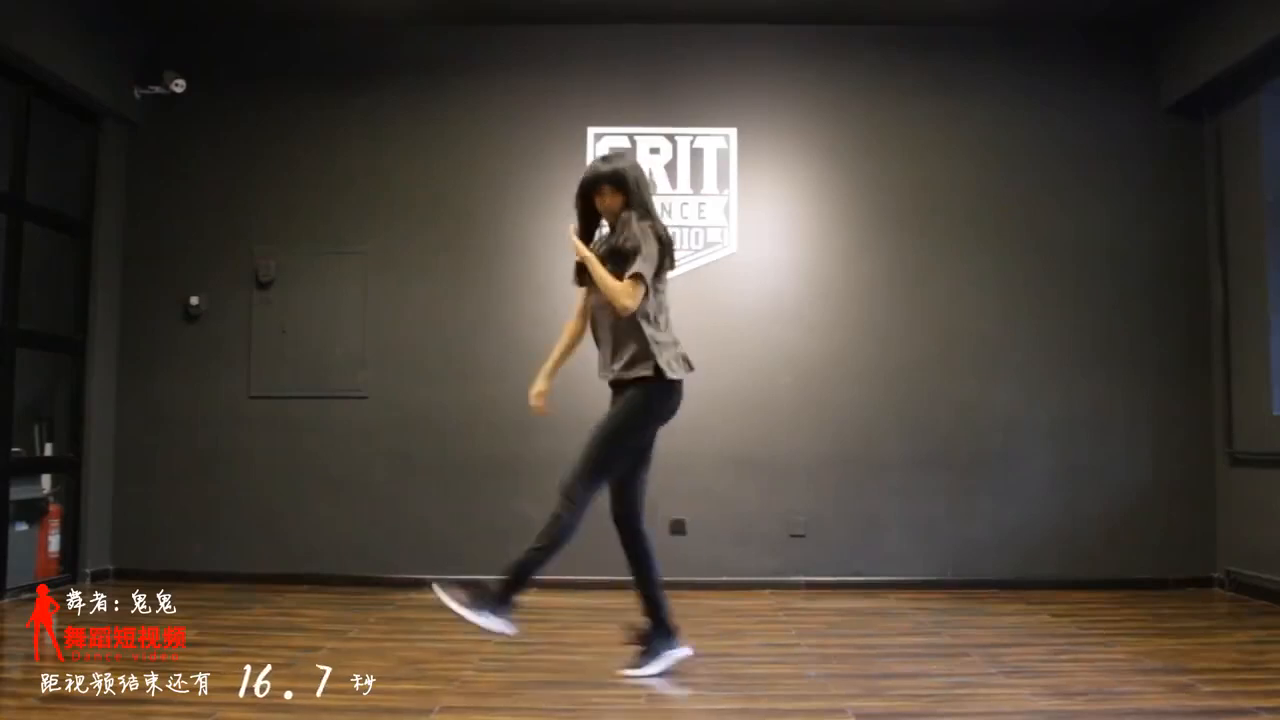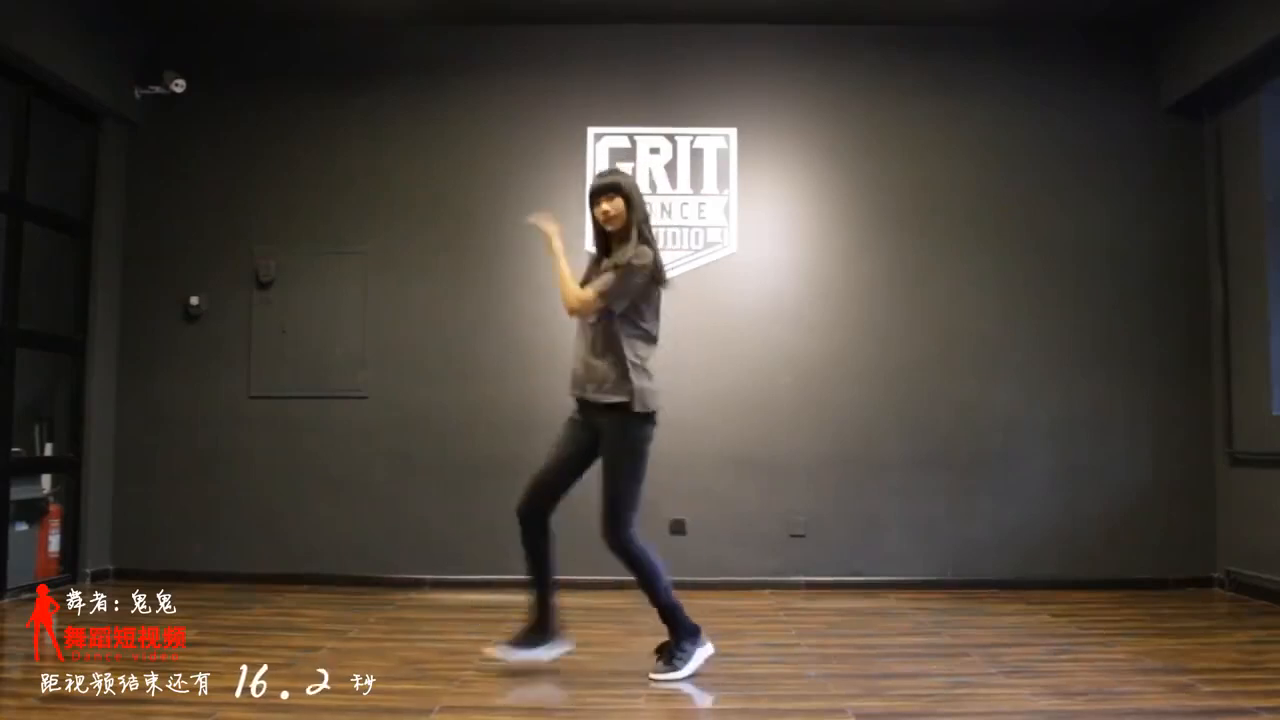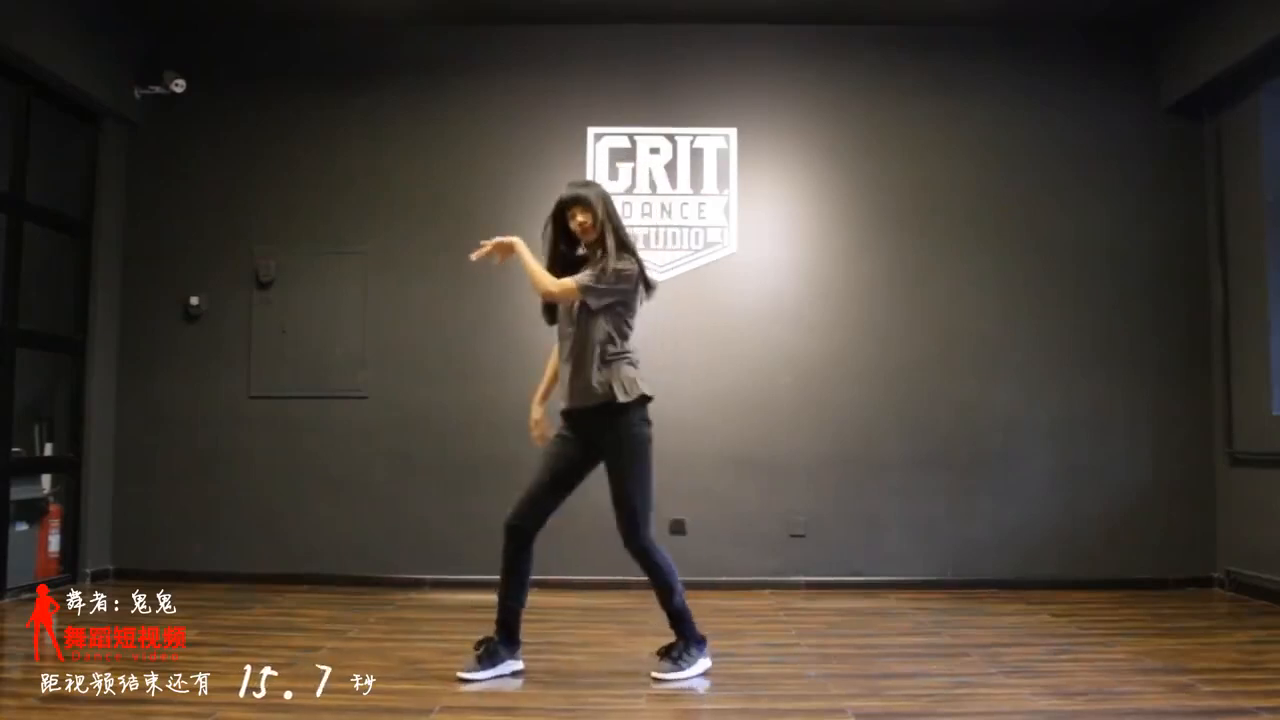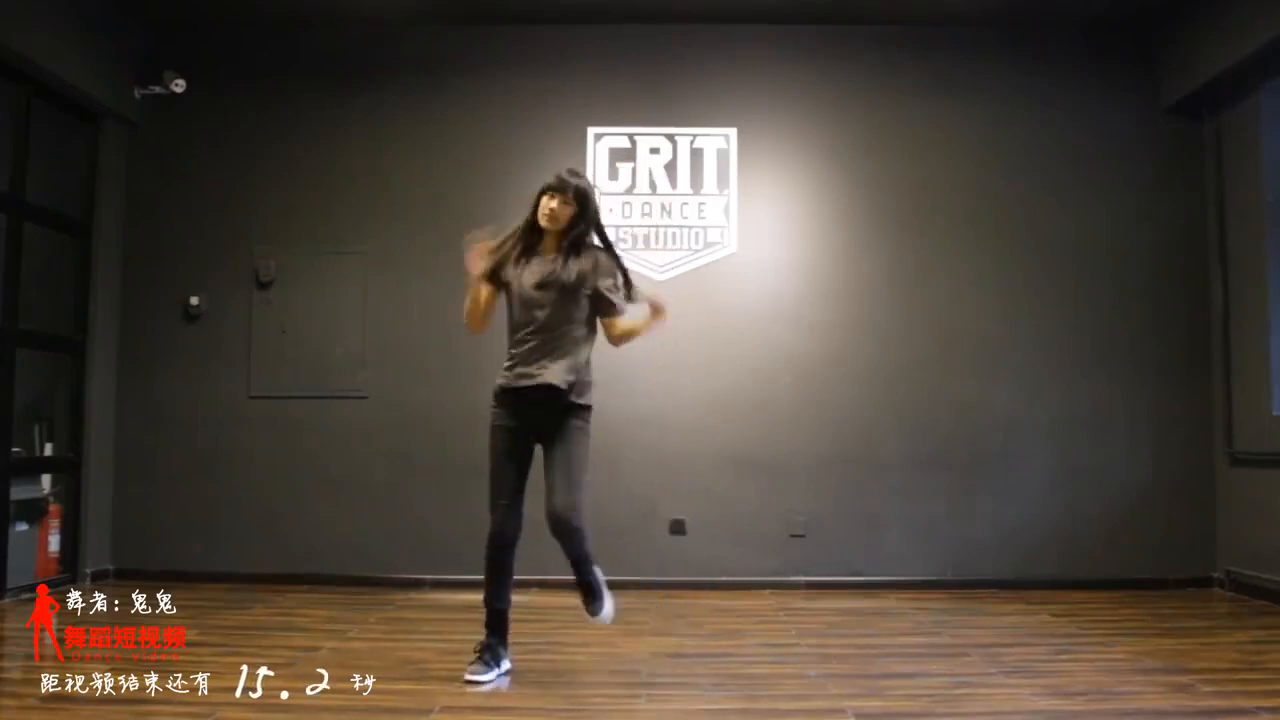
dt=0.5s
person 1, frame 1
left shoulder: (643, 236)
right shoulder: (604, 245)
left elbow: (626, 302)
right elbow: (580, 317)
left wrist: (587, 257)
right wrist: (544, 376)
left hip: (653, 383)
right hip: (631, 385)
left knee: (577, 490)
right knee: (625, 515)
left ankle: (502, 598)
right ankle: (662, 635)
person 1, frame 2
left shoulder: (637, 259)
right shoulder: (608, 258)
left elbow: (577, 304)
left wrist: (555, 243)
left hip: (626, 410)
right hip: (589, 408)
left knee: (618, 534)
right knee: (531, 508)
left ankle: (687, 638)
right ankle: (543, 629)
person 1, frame 3
left shoulder: (621, 268)
right shoulder: (575, 265)
left elbow: (553, 291)
left wrist: (517, 246)
right wrist: (539, 400)
left hip: (619, 414)
right hip: (577, 419)
left knee: (636, 538)
right knee: (520, 523)
left ankle: (691, 644)
right ankle: (505, 646)
person 1, frame 4
left shoulder: (594, 262)
right shoulder: (511, 252)
left elbow: (618, 331)
right elbow: (475, 325)
left wrist: (648, 320)
right wrist: (476, 277)
left hip: (568, 406)
right hip: (513, 401)
left knee: (564, 515)
right knee: (503, 527)
left ankle: (586, 574)
right ankle: (495, 645)
